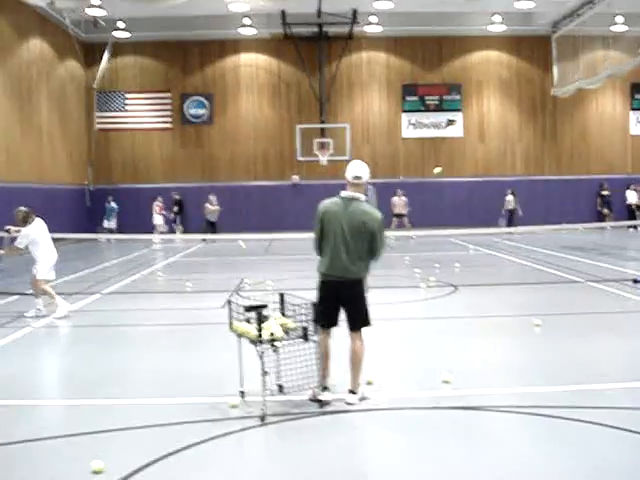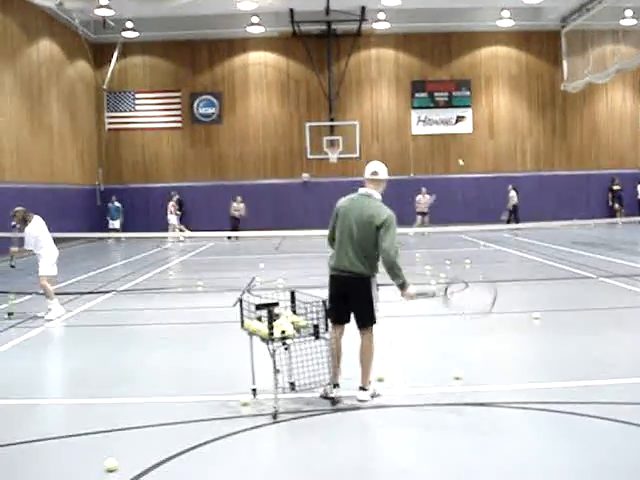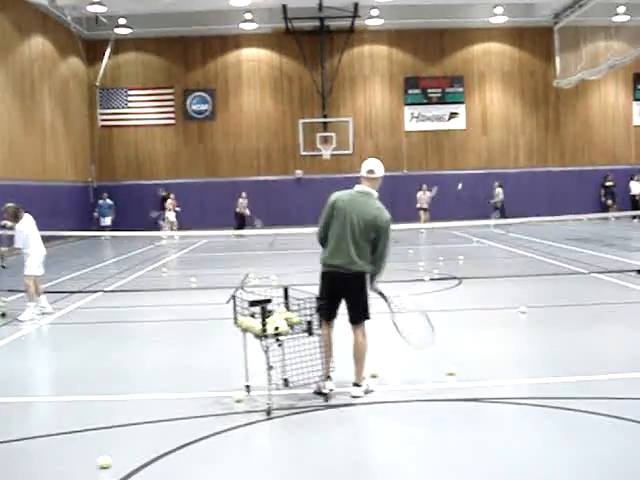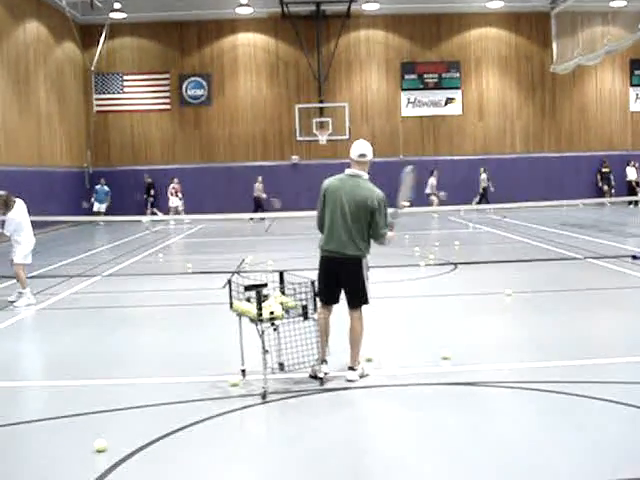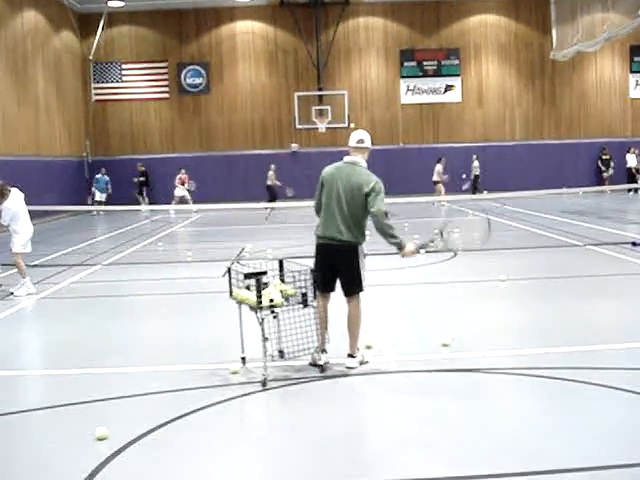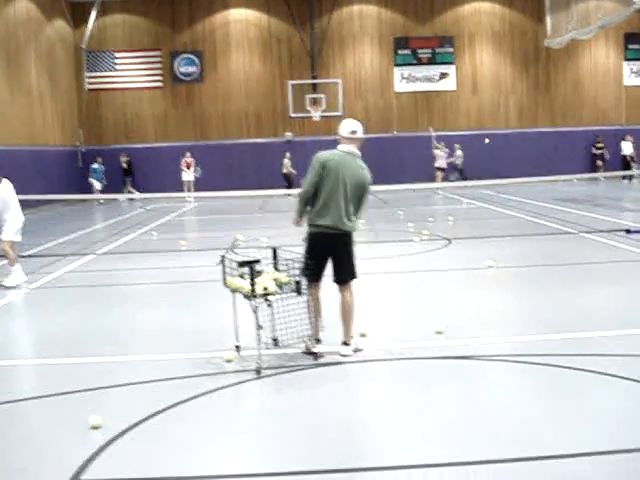
dt=0.3s
person 1, frame 1
left shoulder: (325, 207)
right shoulder: (373, 216)
left elbow: (318, 245)
right elbow: (374, 253)
left hip: (328, 279)
right hip: (355, 281)
left knee: (324, 333)
right knee: (356, 334)
left ankle: (323, 388)
right ankle: (354, 390)
person 1, frame 2
left shoulder: (342, 203)
right shoulder: (385, 214)
left elbow: (331, 240)
right elbow: (388, 254)
right wrist: (402, 284)
left hip: (337, 274)
right hip: (362, 277)
left knee: (336, 329)
right knee: (366, 331)
left ankle: (334, 384)
right ankle: (365, 387)
person 1, frame 3
left shoulder: (337, 198)
right shoulder: (382, 214)
left elbow: (321, 234)
right elbow: (380, 255)
right wrist: (371, 276)
left hip: (330, 270)
right hip: (357, 273)
left knee: (326, 324)
right knee: (358, 327)
left ankle: (326, 378)
right ankle: (358, 383)
person 1, frame 4
left shoulder: (329, 184)
right shoulder: (375, 195)
left elbow: (320, 222)
right elbow: (378, 234)
right wrist: (387, 237)
left hip: (328, 255)
right hip: (354, 258)
left knee: (324, 308)
right knee: (355, 312)
left ankle: (322, 362)
right ankle: (354, 367)
person 1, frame 5
left shoulder: (328, 171)
right shoulder: (371, 181)
left elbow: (318, 208)
right elbow: (380, 219)
right wrist: (401, 245)
left hip: (324, 242)
right hip: (350, 245)
left knee: (322, 297)
right knee: (353, 299)
left ankle: (321, 351)
right ankle: (353, 354)
person 1, frame 6
left shoulder: (323, 158)
right shoulder: (364, 173)
left elbow: (306, 192)
right elbow: (357, 210)
left wrist: (301, 214)
left hip: (318, 232)
right hip: (343, 234)
left knee: (313, 286)
right knee: (345, 287)
left ankle: (315, 340)
right ankle: (347, 342)
